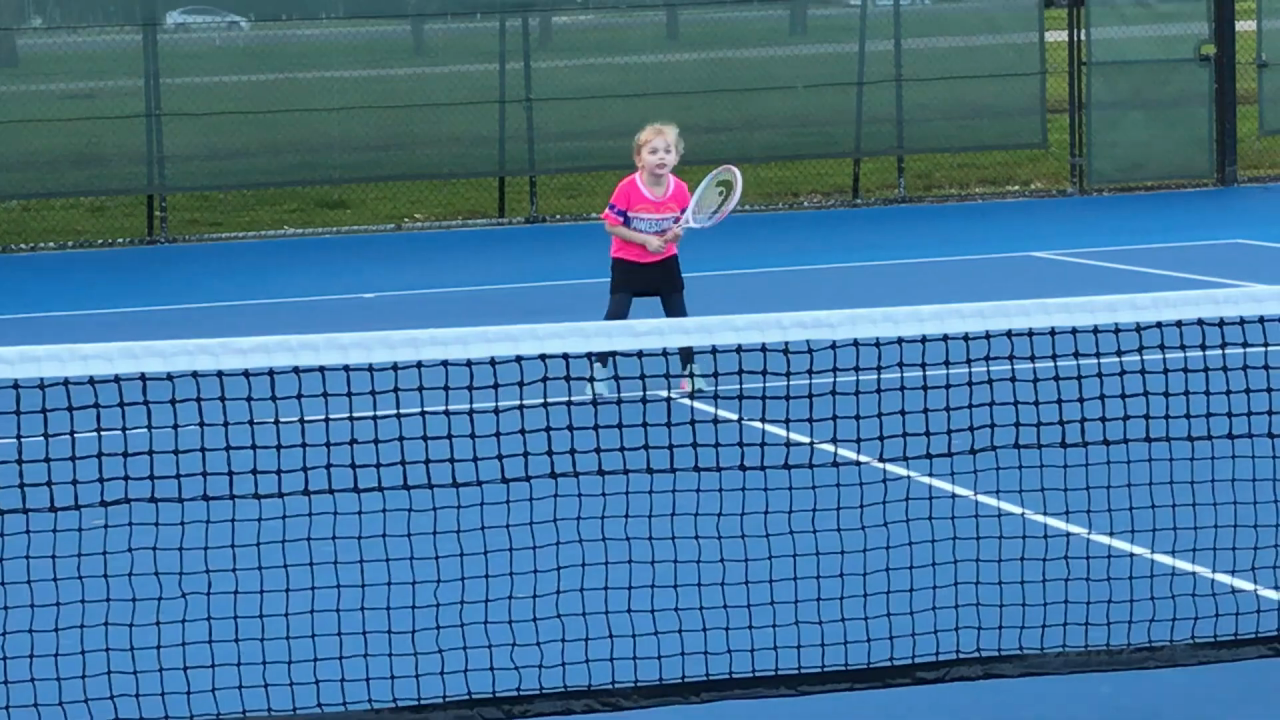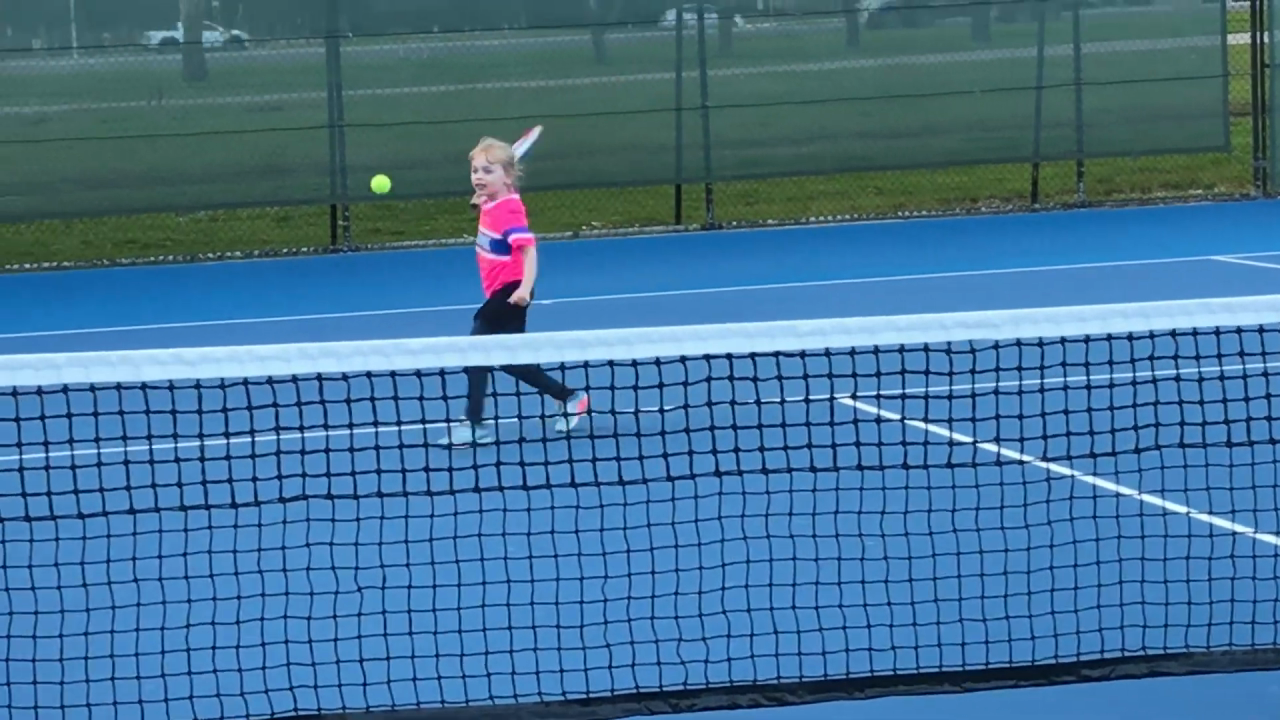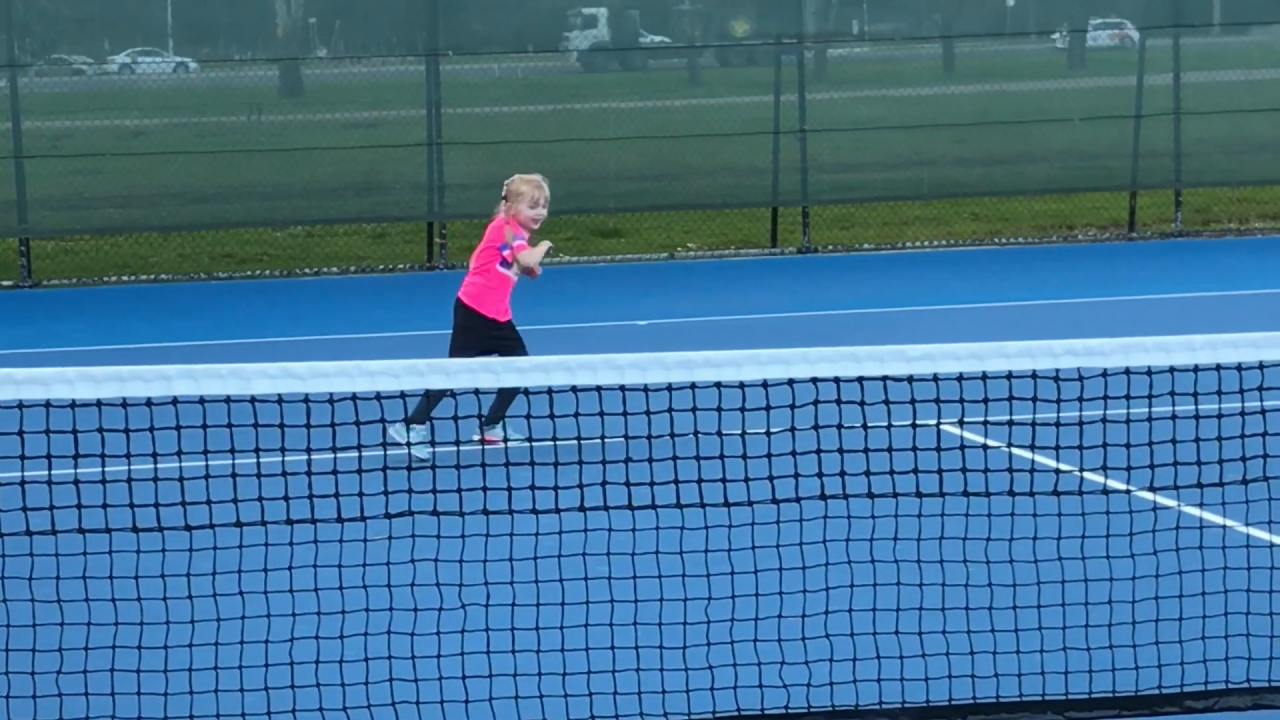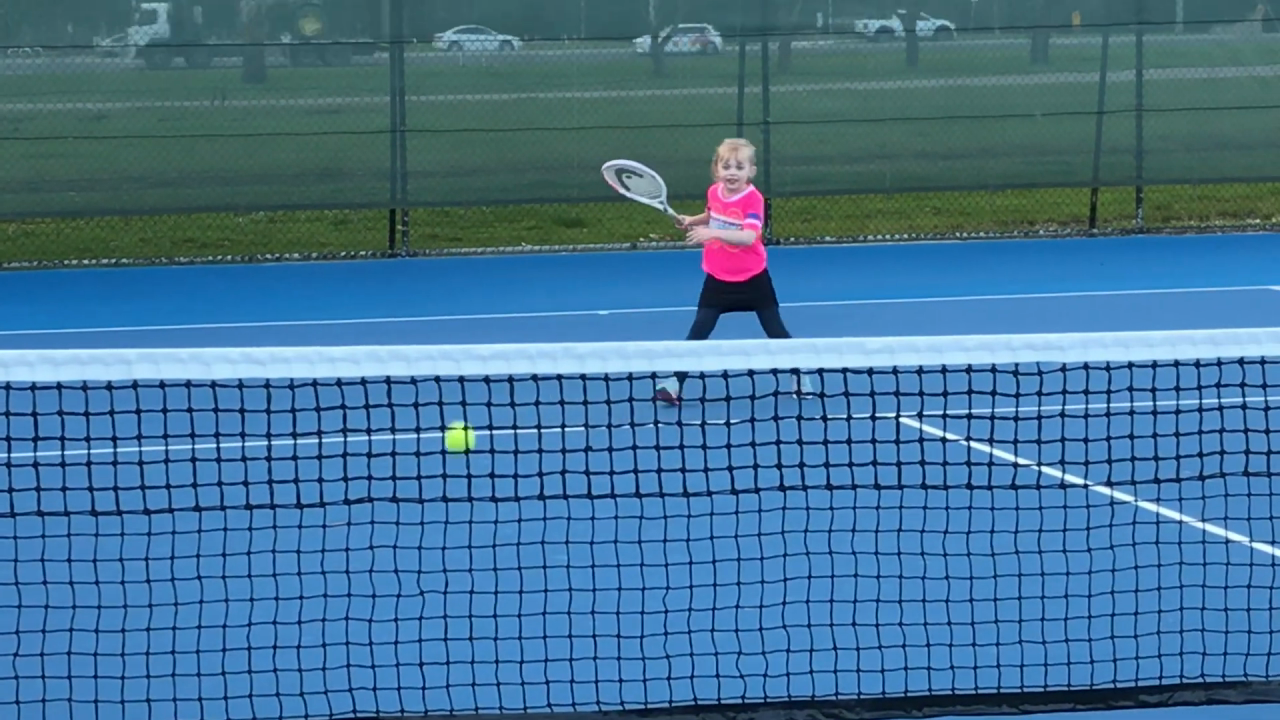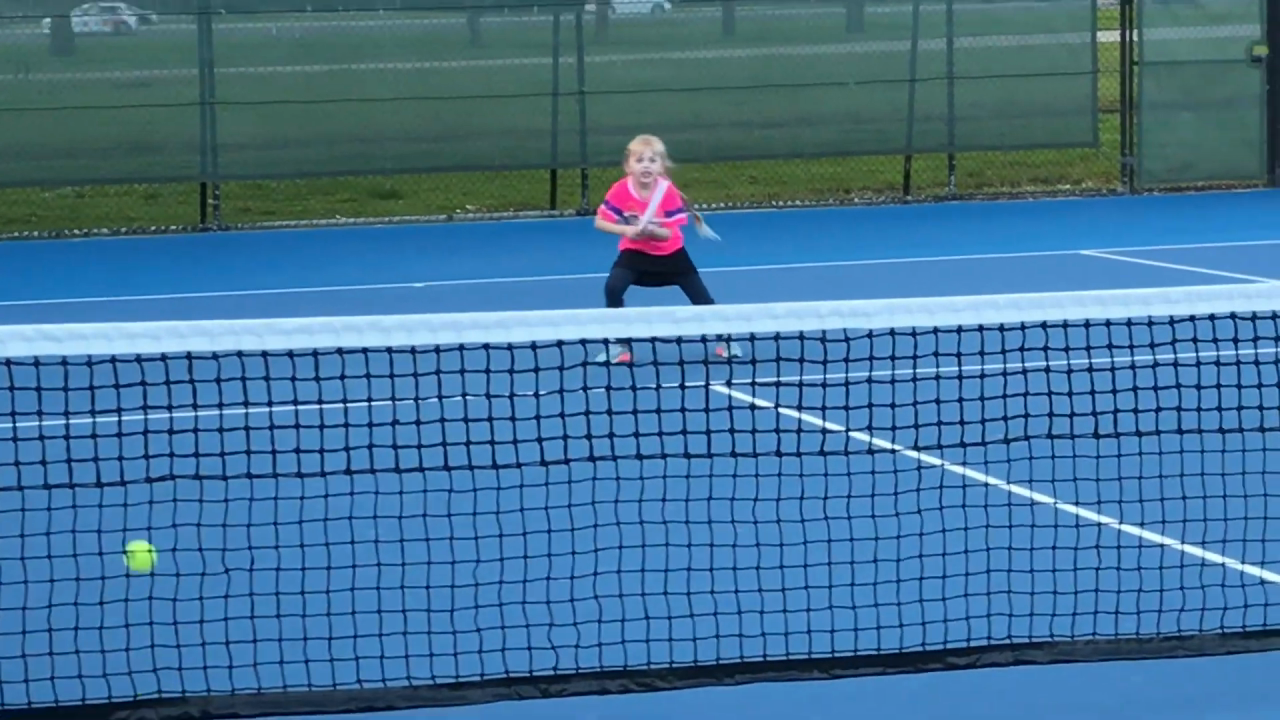
dt=1s
person 1, frame 1
left shoulder: (680, 189)
right shoulder: (627, 189)
right elbow: (611, 226)
left wrist: (676, 233)
right wrist: (644, 239)
left hip: (665, 260)
right hip: (628, 259)
left knee: (678, 316)
right knee: (616, 314)
left ankle: (689, 370)
right ankle: (600, 366)
person 1, frame 2
left shoulder: (510, 208)
right shoulder: (491, 204)
left elbow: (529, 250)
left wrist: (525, 287)
right wrist: (481, 200)
left hip: (511, 291)
right hip: (499, 292)
right knee: (508, 359)
left ankle: (474, 423)
right ankle: (570, 399)
person 1, frame 3
left shoulder: (516, 234)
right shoulder: (507, 229)
right elbow: (529, 258)
left wrist: (527, 270)
right wrist: (543, 247)
left hip: (497, 313)
right hip: (474, 310)
left ankle: (491, 426)
right ankle: (412, 427)
person 1, frame 4
left shoulder: (753, 199)
right shoulder: (715, 191)
left elbow: (749, 238)
left wrist: (718, 233)
right wrist: (690, 222)
left hip: (752, 275)
right hip: (717, 275)
left knee: (773, 328)
right knee: (700, 328)
left ankle: (800, 374)
right ankle: (675, 381)
person 1, frame 5
left shoulder: (669, 192)
right shoulder: (619, 191)
left elbow: (672, 231)
right elbow: (601, 222)
left wrist: (651, 230)
right wrist: (628, 230)
left hip: (670, 251)
right hip: (635, 250)
left knee: (700, 297)
right knee: (613, 287)
left ankle: (724, 339)
right ankle: (620, 344)
